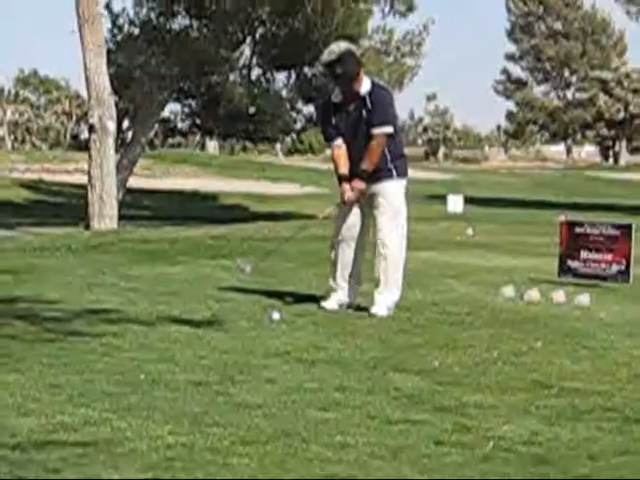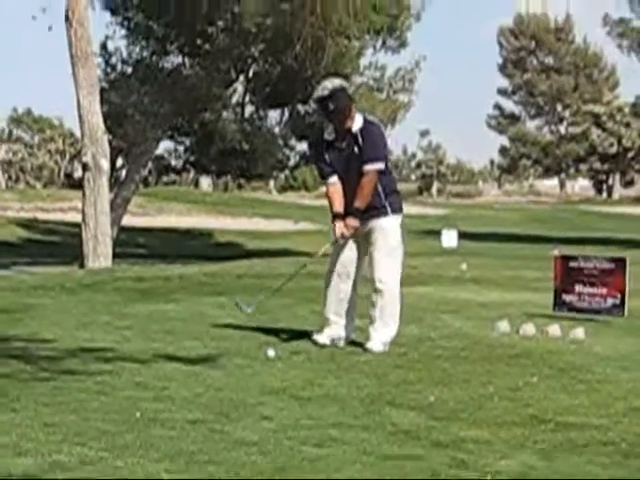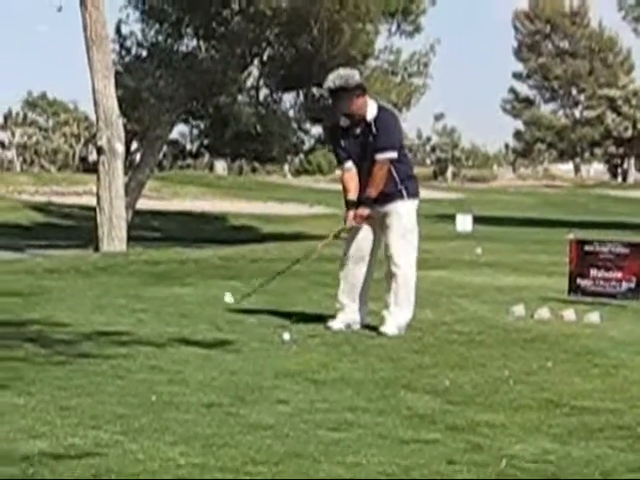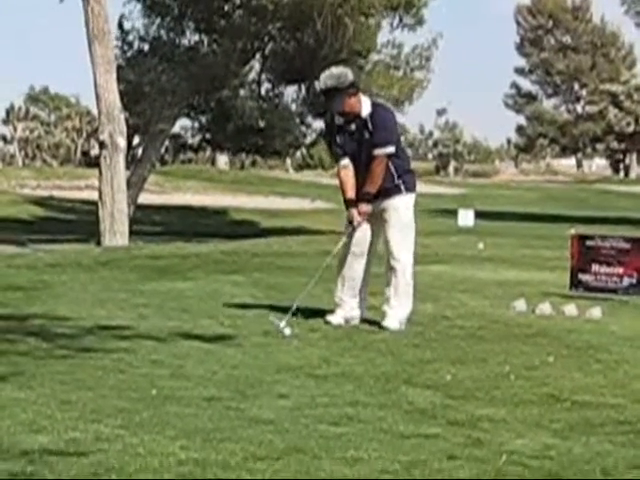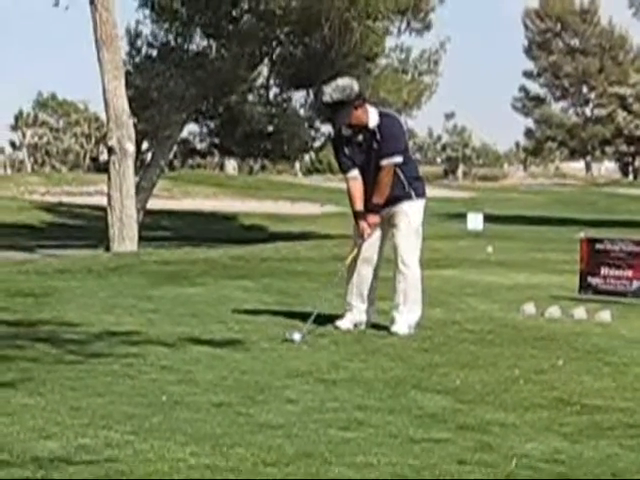
dt=0.5s
person 1, frame 1
left shoulder: (379, 95)
right shoulder: (329, 106)
left elbow: (379, 140)
right elbow: (337, 145)
left wrist: (362, 176)
right wrist: (344, 180)
left hip: (387, 176)
right hip: (355, 180)
left knee: (388, 238)
right knee: (345, 235)
left ankle: (386, 299)
right ankle: (342, 294)
person 1, frame 2
left shoulder: (370, 131)
right shoulder: (322, 144)
left elbow: (370, 176)
right elbow: (332, 183)
left wrist: (355, 214)
right wrist: (339, 218)
left hip: (382, 212)
right hip: (350, 216)
left knee: (384, 275)
right knee: (339, 272)
left ankle: (382, 335)
right ankle: (337, 329)
person 1, frame 3
left shoulder: (385, 118)
right shoulder: (339, 128)
left elbow: (382, 165)
right elbow: (348, 169)
left wrist: (365, 202)
right wrist: (351, 205)
left hip: (398, 197)
right hip: (365, 202)
left knee: (400, 258)
right knee: (354, 256)
left ankle: (397, 318)
right ankle: (351, 313)
person 1, frame 4
left shoulder: (380, 114)
right shoulder: (334, 125)
left elbow: (380, 160)
right elbow: (344, 166)
left wrist: (366, 198)
right wrist: (352, 203)
left hip: (395, 192)
right hip: (363, 197)
left knee: (398, 252)
right knee: (353, 251)
left ankle: (396, 313)
right ankle: (349, 308)
person 1, frame 5
left shoulder: (388, 124)
right shoulder: (342, 136)
left elbow: (387, 171)
right elbow: (353, 178)
left wrist: (375, 210)
right wrist: (360, 215)
left hip: (405, 198)
right hip: (371, 204)
left knee: (406, 257)
right knee: (362, 256)
left ankle: (405, 318)
right ankle: (357, 313)
